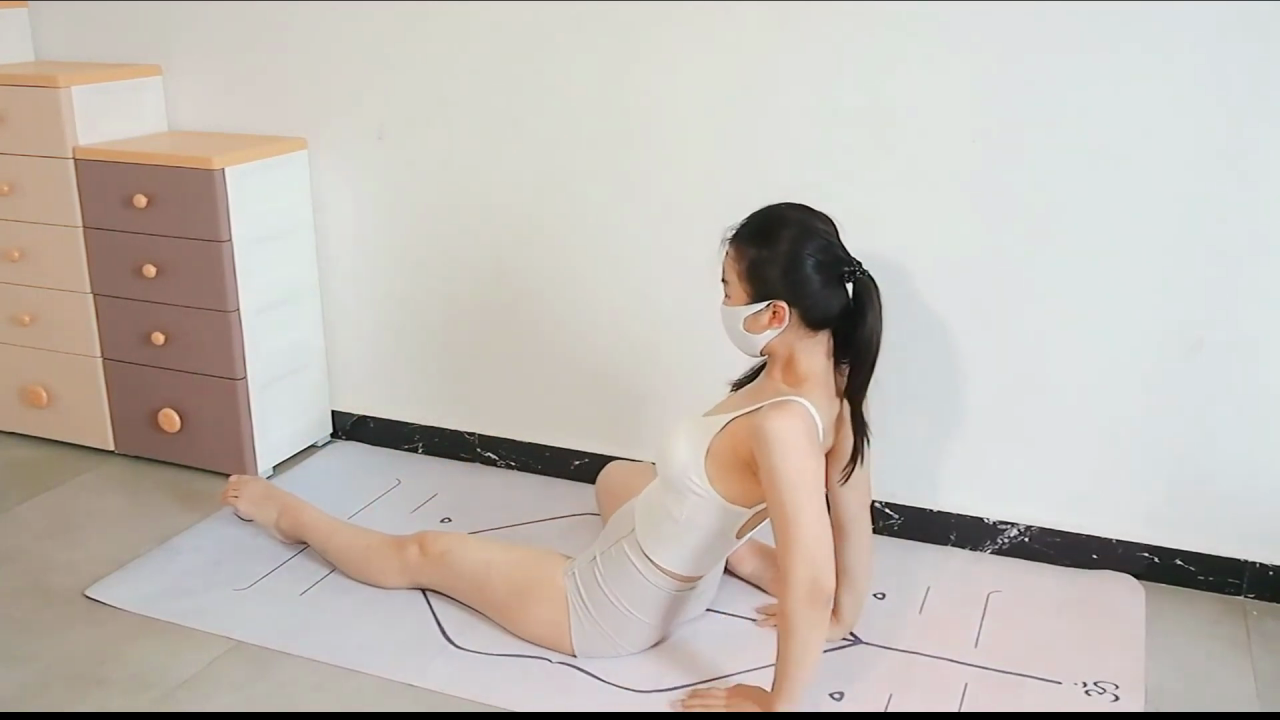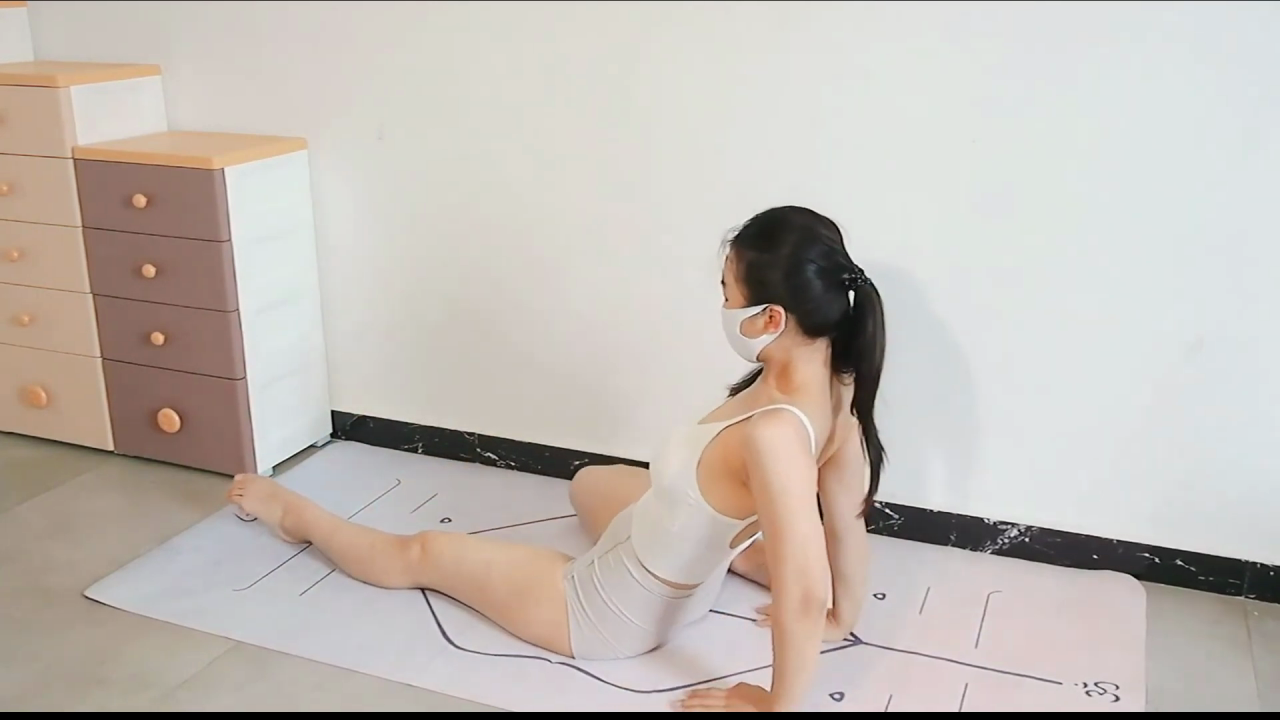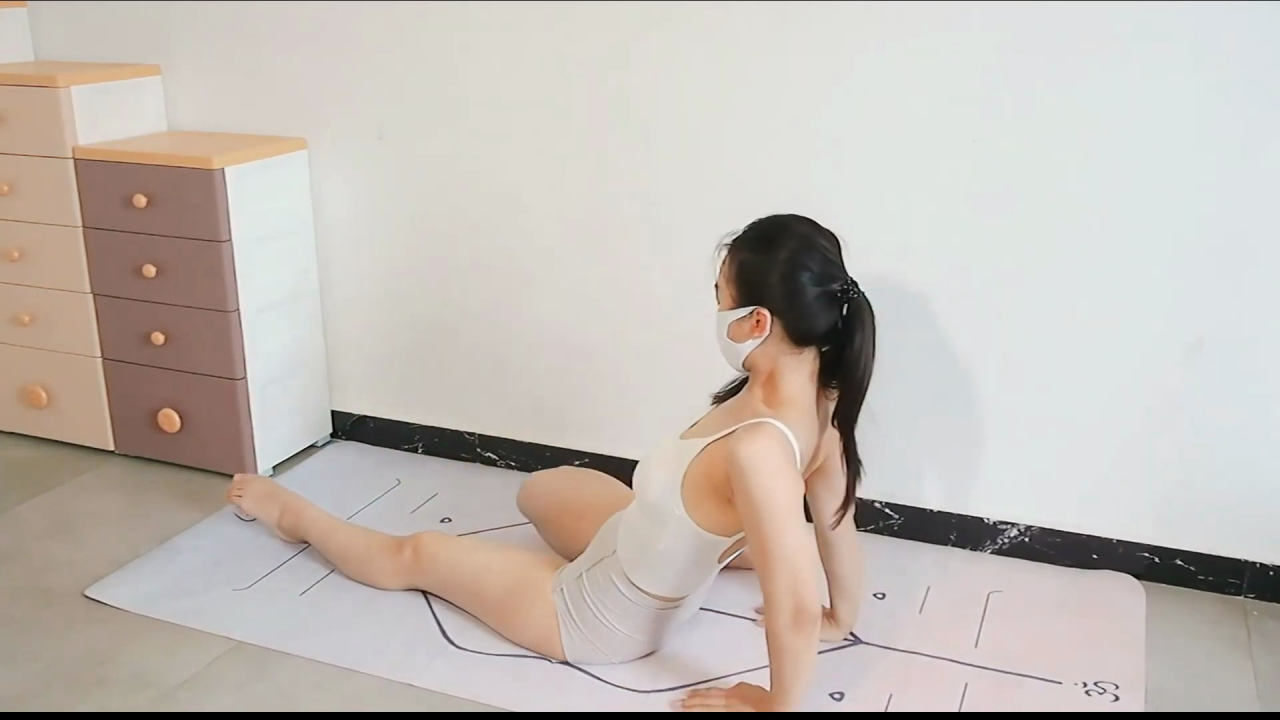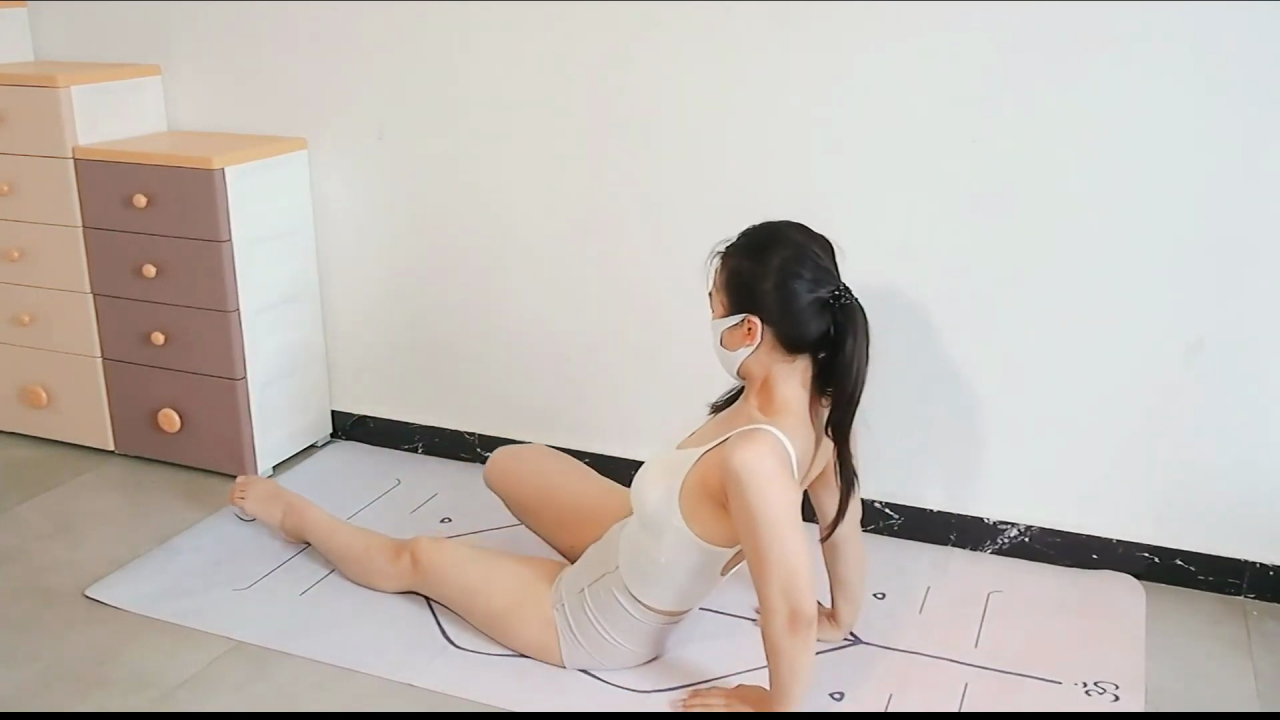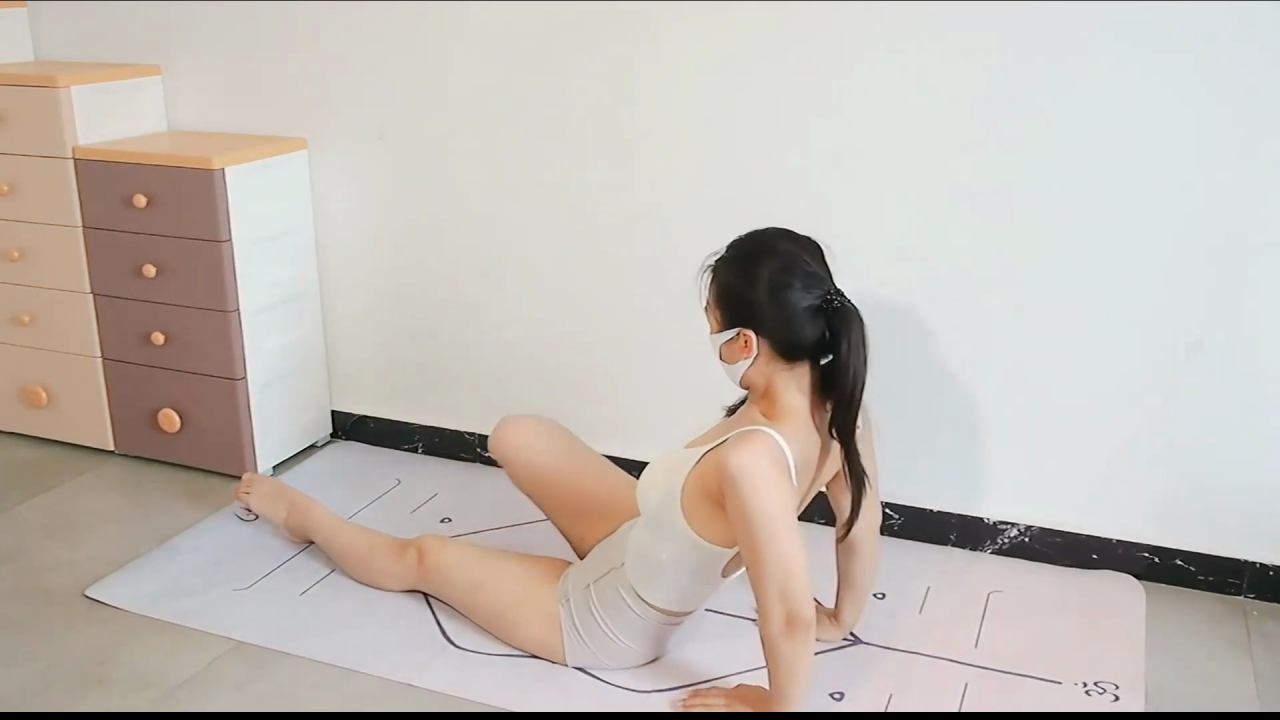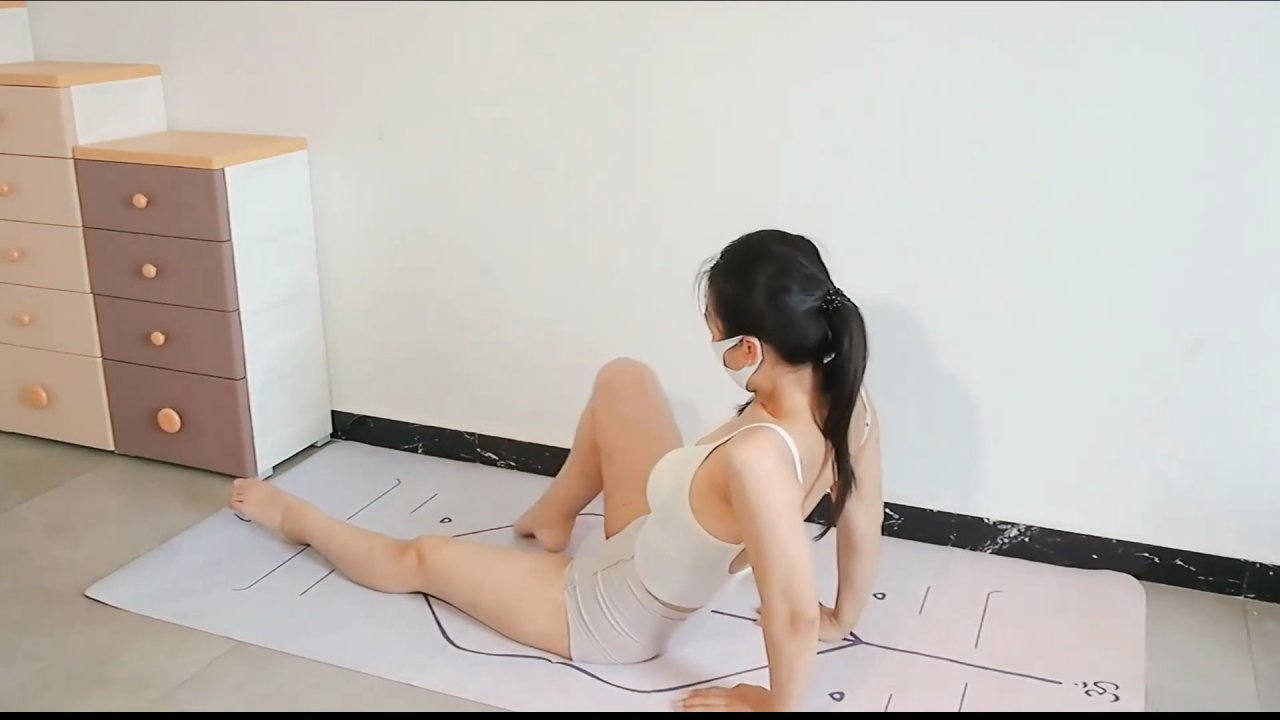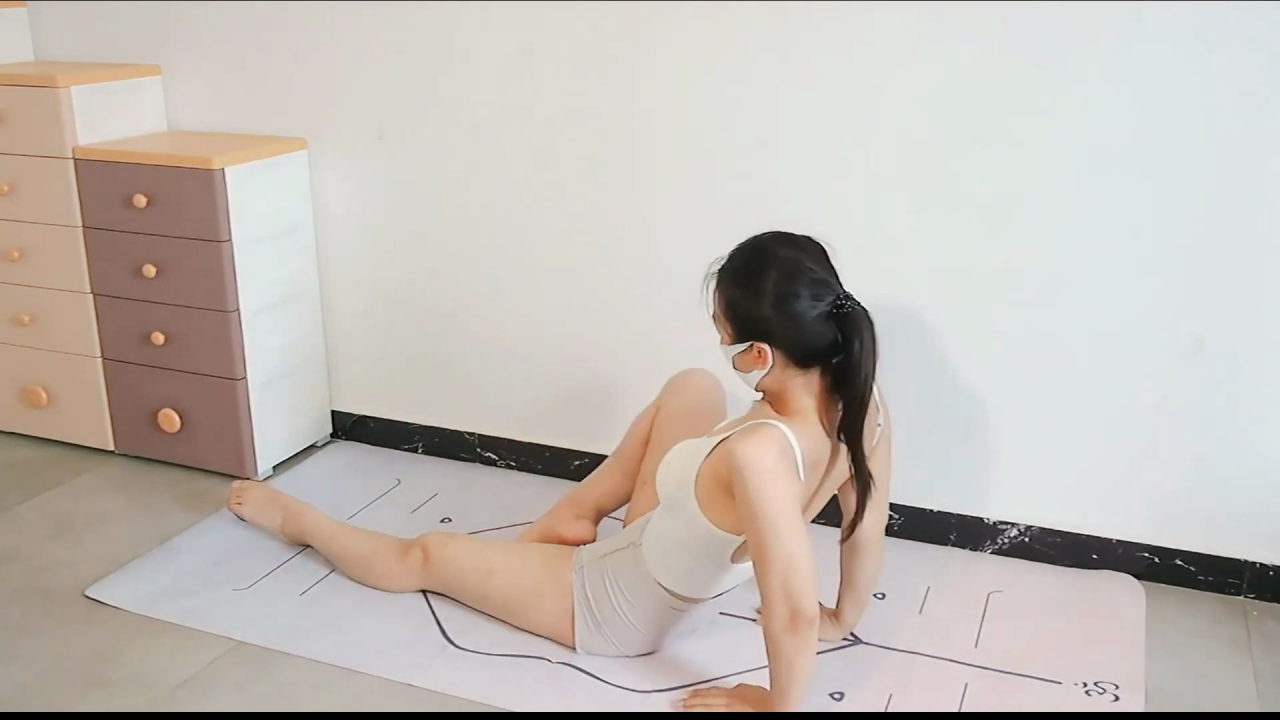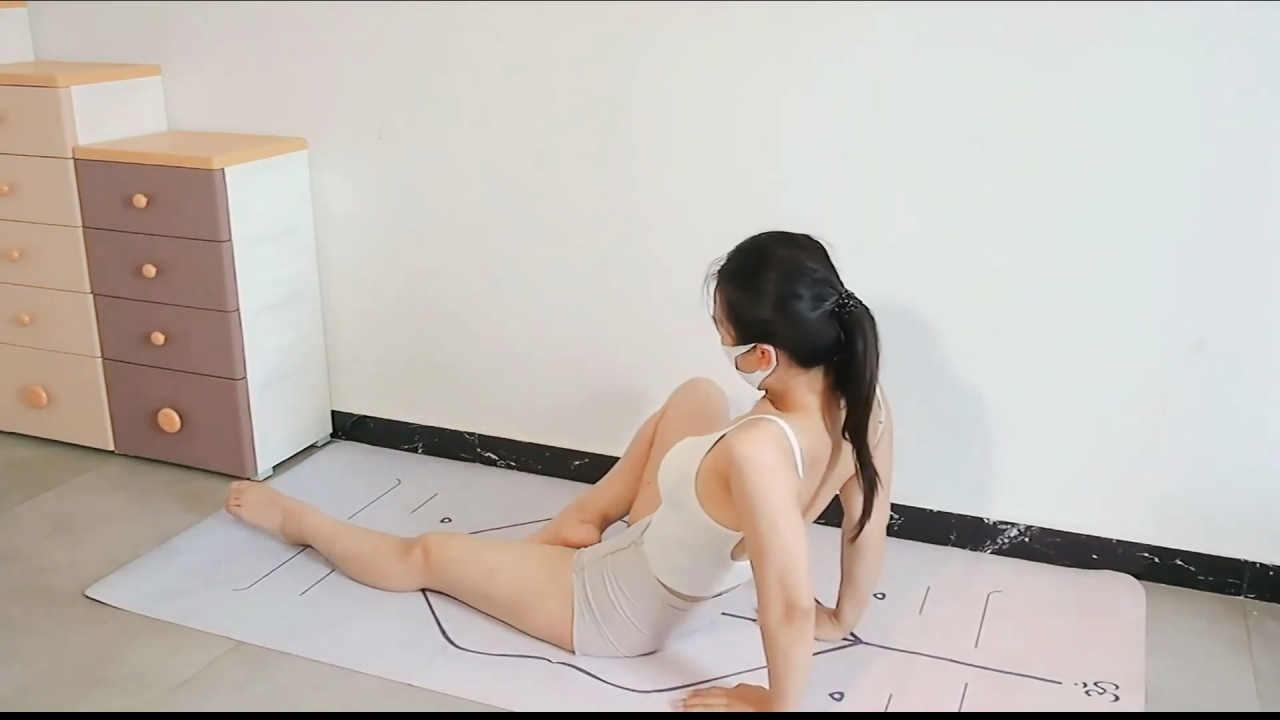
dt=0.3s
person 1, frame 1
left shoulder: (782, 425)
right shoulder: (832, 378)
left elbow: (814, 586)
right elbow: (852, 506)
left wrist: (776, 704)
right wrist: (843, 616)
left hip: (615, 608)
right hip: (681, 580)
left knee: (427, 553)
right knee: (618, 476)
left ankle: (292, 516)
right ankle: (759, 563)
person 1, frame 2
left shoulder: (775, 433)
right shoulder: (836, 387)
left elbow: (805, 596)
right elbow: (846, 512)
left wrist: (778, 706)
right wrist: (843, 616)
left hip: (614, 614)
right hip: (684, 581)
left knee: (427, 554)
right knee: (592, 482)
left ankle: (297, 516)
right ankle: (752, 554)
person 1, frame 3
left shoulder: (757, 449)
right shoulder: (820, 393)
left elbow: (797, 608)
right elbow: (834, 513)
left wrist: (778, 706)
right wrist: (843, 617)
left hip: (606, 618)
right hip: (642, 547)
left knee: (420, 554)
right knee: (537, 491)
left ankle: (296, 516)
person 1, frame 4
left shoulder: (753, 457)
right shoulder: (818, 400)
left elbow: (791, 612)
right elbow: (842, 515)
left wrist: (778, 705)
right wrist: (842, 618)
left hip: (602, 627)
right hip: (634, 542)
left knee: (419, 559)
right knee: (507, 465)
left ankle: (299, 517)
person 1, frame 5
left shoulder: (749, 460)
right shoulder: (837, 406)
left elbow: (790, 615)
right elbow: (862, 522)
left wrist: (778, 705)
right wrist: (840, 618)
left hip: (608, 623)
right hip: (644, 543)
left knee: (422, 557)
right knee: (514, 439)
left ankle: (300, 513)
person 1, frame 6
left shoulder: (755, 458)
right shoulder: (849, 406)
left elbow: (794, 613)
right elbow: (863, 524)
left wrist: (779, 705)
right wrist: (841, 619)
left hip: (611, 617)
right hip: (654, 545)
left knee: (424, 558)
right knee: (625, 378)
left ankle: (296, 517)
right ankle: (555, 519)
person 1, frame 7
left shoulder: (758, 453)
right shoulder: (862, 405)
left elbow: (794, 610)
right elbow: (866, 523)
left wrist: (779, 705)
right wrist: (843, 619)
left hip: (618, 608)
right hip: (668, 558)
left knee: (426, 557)
right knee: (691, 389)
left ankle: (295, 518)
right ankle: (575, 513)
person 1, frame 8
left shoulder: (756, 450)
right shoulder: (864, 406)
left elbow: (789, 606)
right elbow: (868, 525)
left wrist: (778, 705)
right wrist: (842, 618)
left hip: (618, 609)
right hip: (680, 575)
left knee: (427, 555)
right knee: (696, 397)
left ankle: (295, 519)
right ankle: (583, 518)
